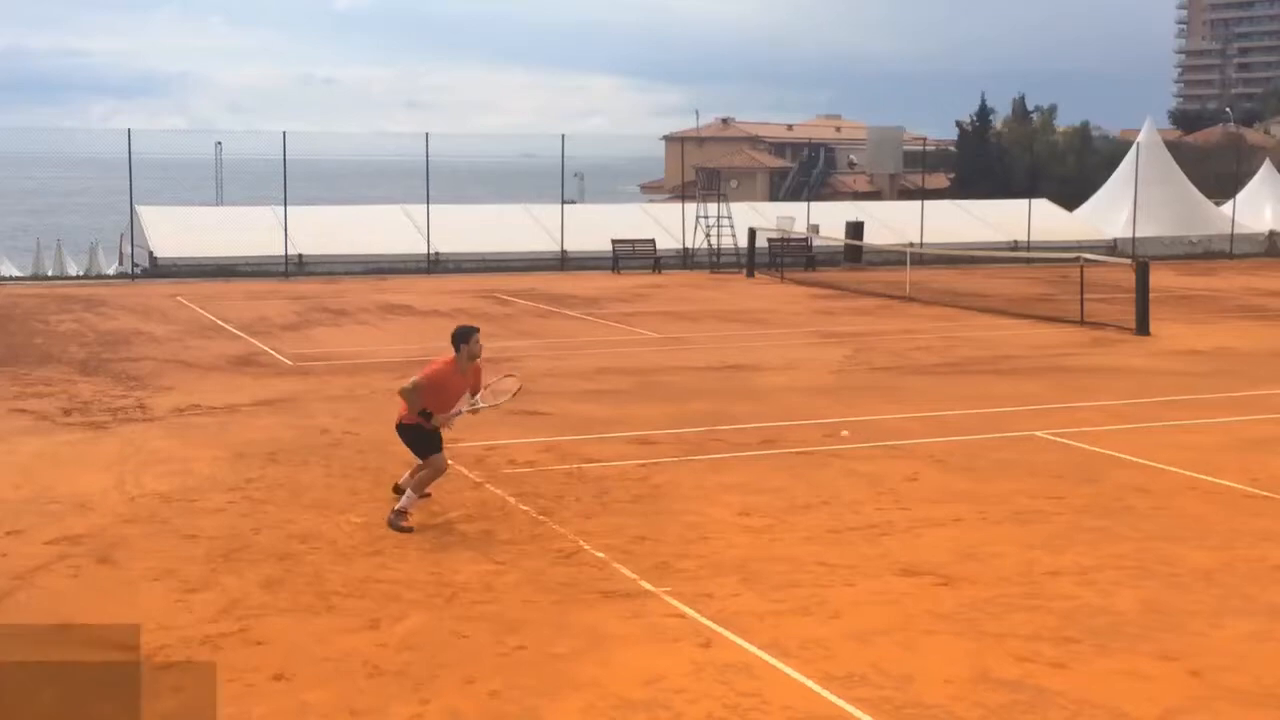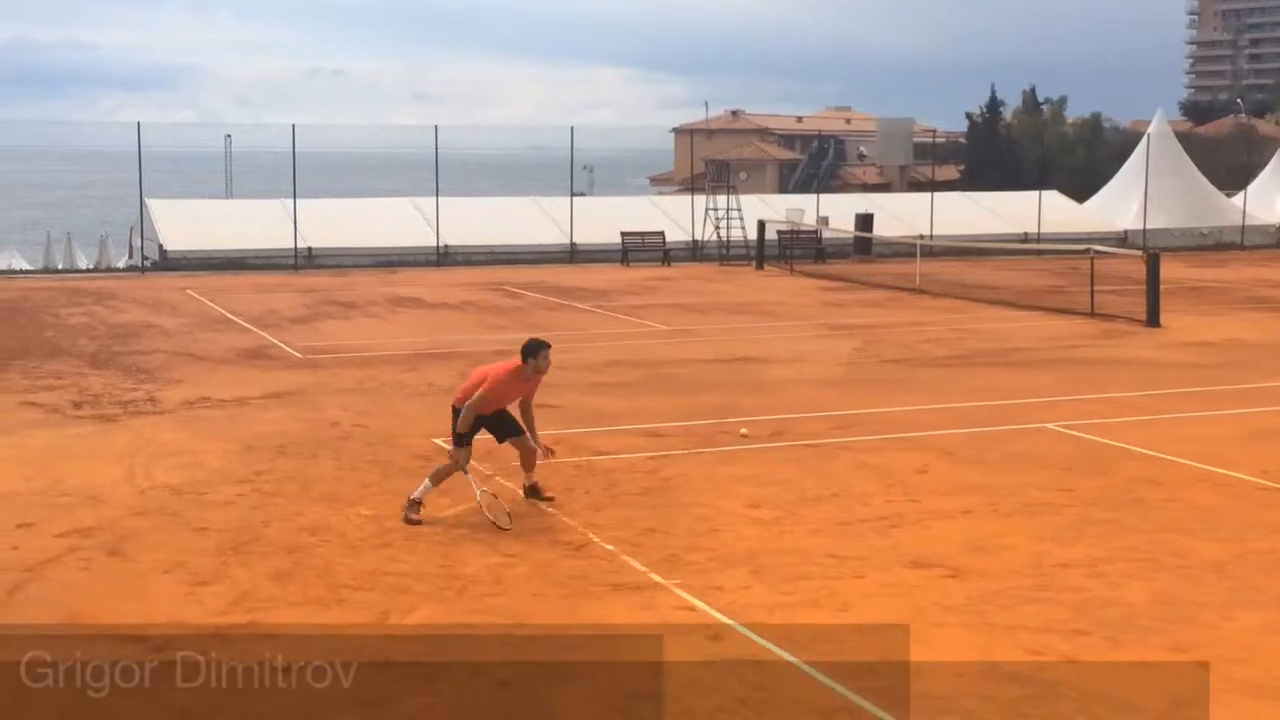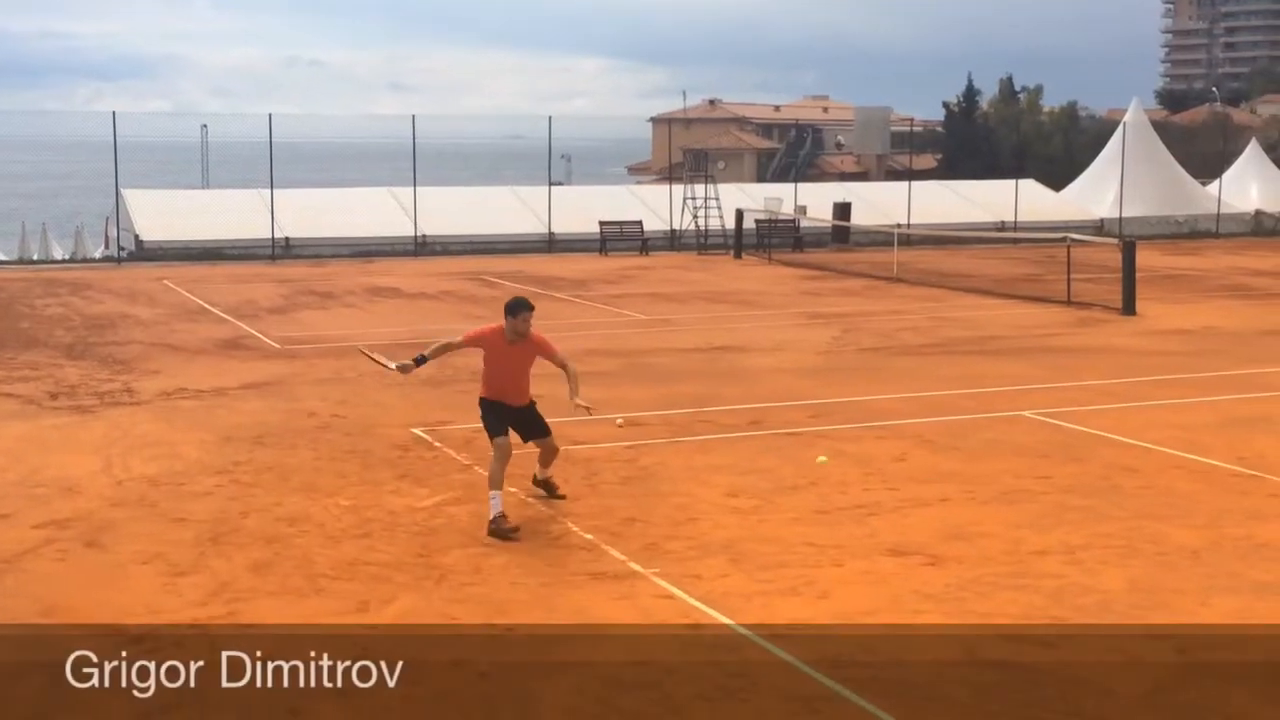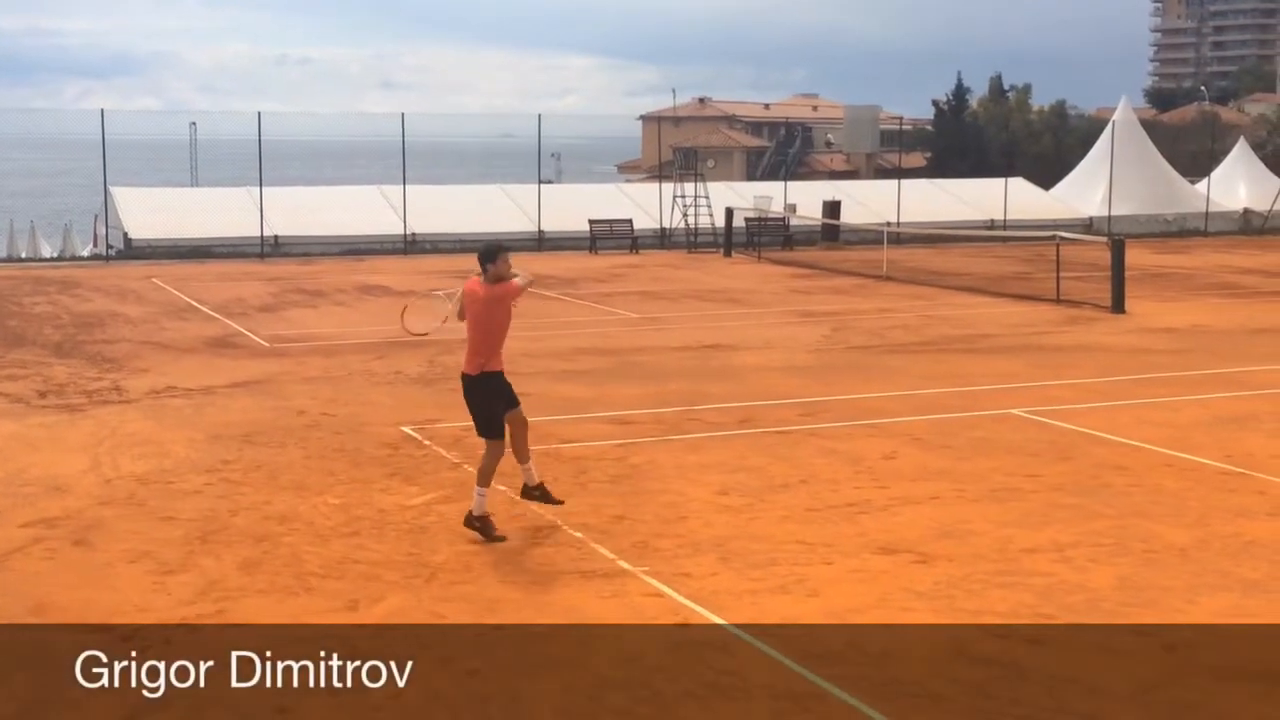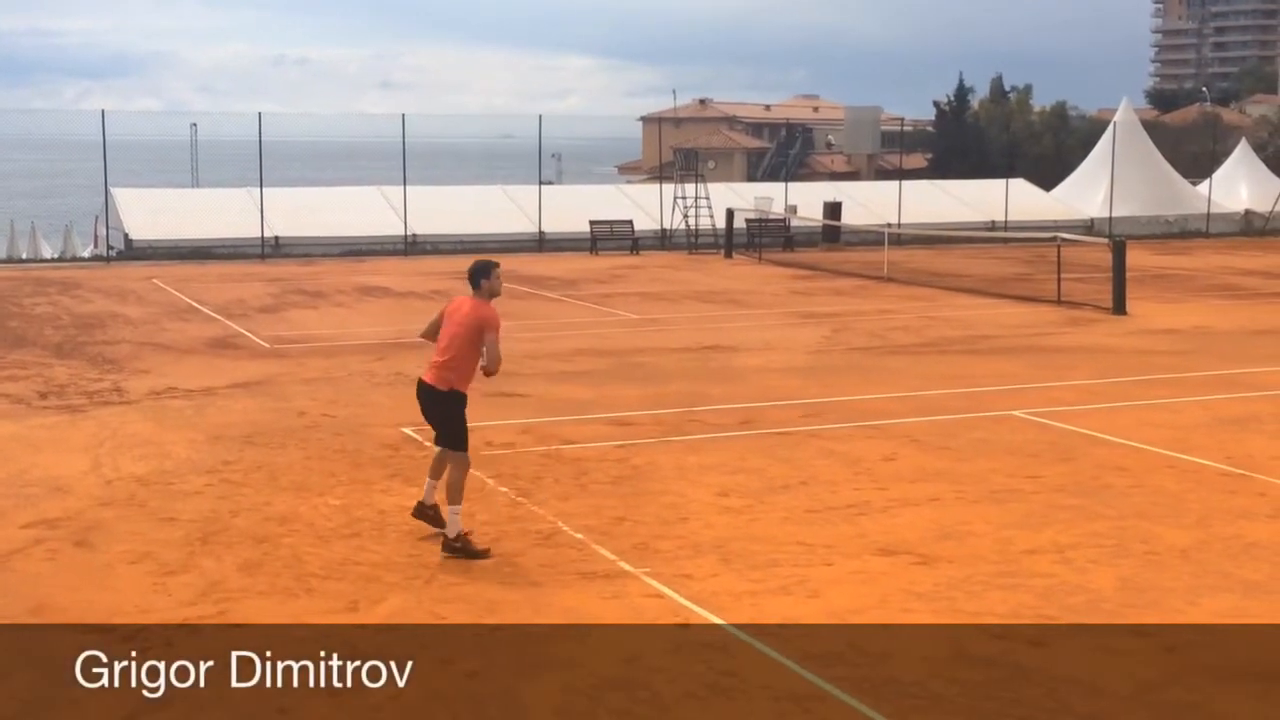
dt=0.5s
person 1, frame 1
left shoulder: (474, 368)
right shoulder: (441, 369)
left elbow: (476, 396)
right elbow: (405, 391)
left wrist: (465, 408)
right wrist: (429, 416)
left hip: (429, 421)
right hip: (412, 421)
left knee: (432, 462)
right knee: (439, 465)
left ankle: (403, 486)
right ankle: (399, 511)
person 1, frame 2
left shoulder: (536, 377)
right shoulder: (504, 377)
left elbow: (526, 407)
right elbow: (470, 407)
left wrist: (536, 440)
right wrist: (459, 445)
left hip: (494, 409)
right hip: (466, 406)
left knee: (529, 450)
right knee: (460, 459)
left ankle: (531, 485)
right ankle: (415, 500)
person 1, frame 3
left shoulder: (536, 341)
right shoulder: (488, 335)
left elbow: (567, 366)
right elbow: (448, 345)
left wrist: (575, 396)
right wrist: (417, 362)
left hip: (522, 404)
right hip: (493, 403)
left knee: (551, 448)
right knee: (503, 449)
left ankle: (542, 478)
right ankle: (496, 518)
person 1, frame 4
left shoulder: (472, 285)
right shoulder: (500, 293)
left elbow: (461, 315)
right elbow: (524, 282)
right wrist: (509, 277)
left hip: (487, 372)
right hip: (480, 379)
left knee: (520, 423)
right knee: (496, 447)
left ankle: (533, 485)
right ankle: (477, 514)
person 1, frame 5
left shoulder: (456, 304)
right shoulder: (488, 315)
left elbow: (426, 333)
right elbow: (493, 364)
right wrist: (486, 366)
left hip: (428, 386)
right hip: (447, 392)
left knee: (449, 448)
right knee: (460, 462)
left ankle: (427, 504)
right ankle: (454, 537)
